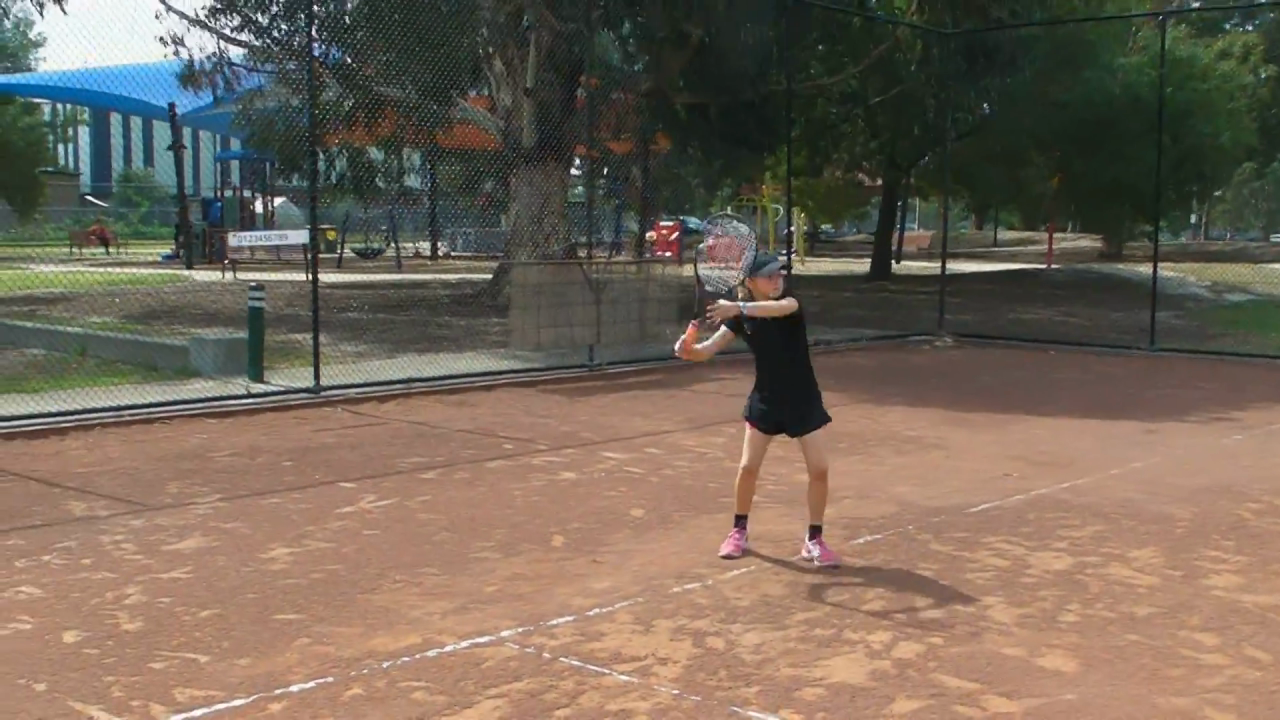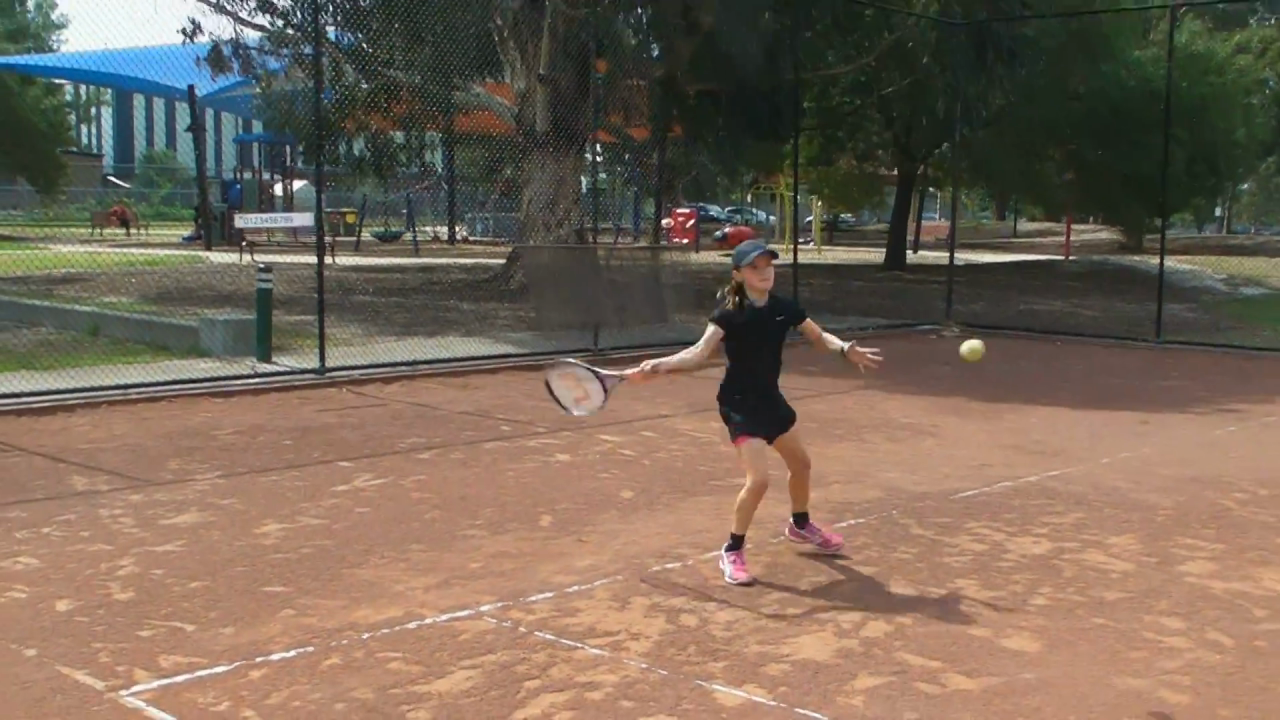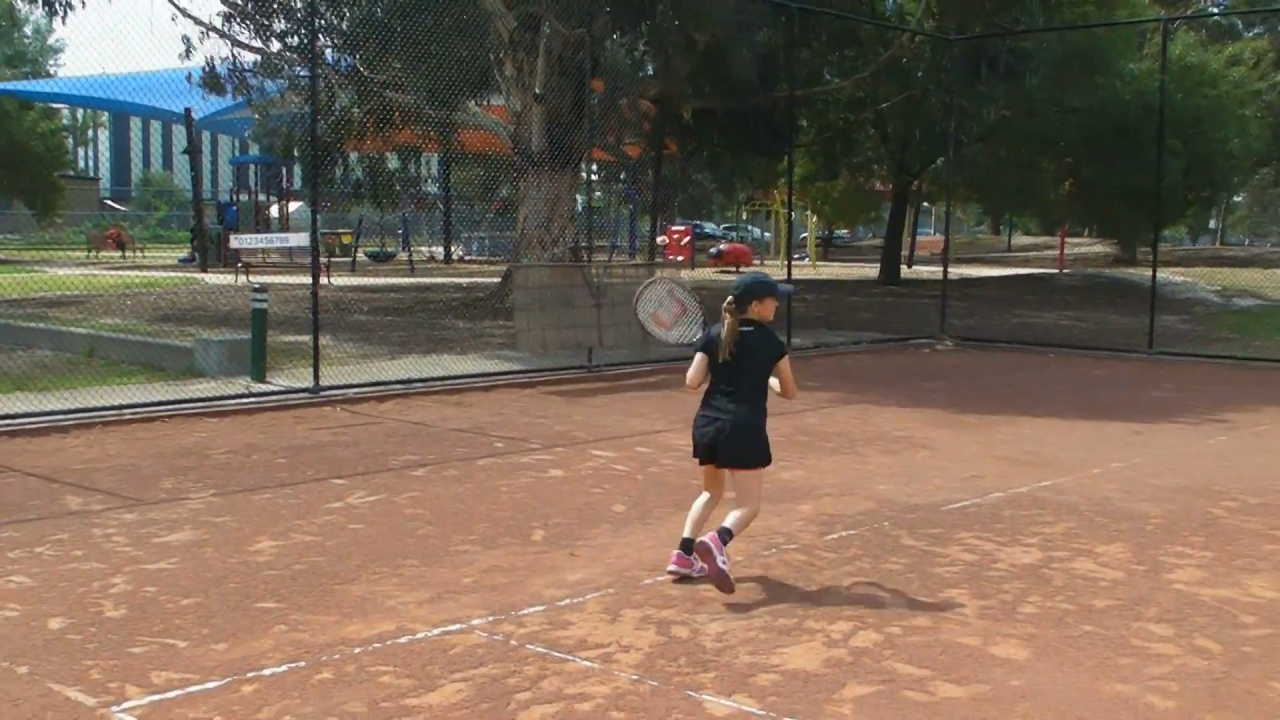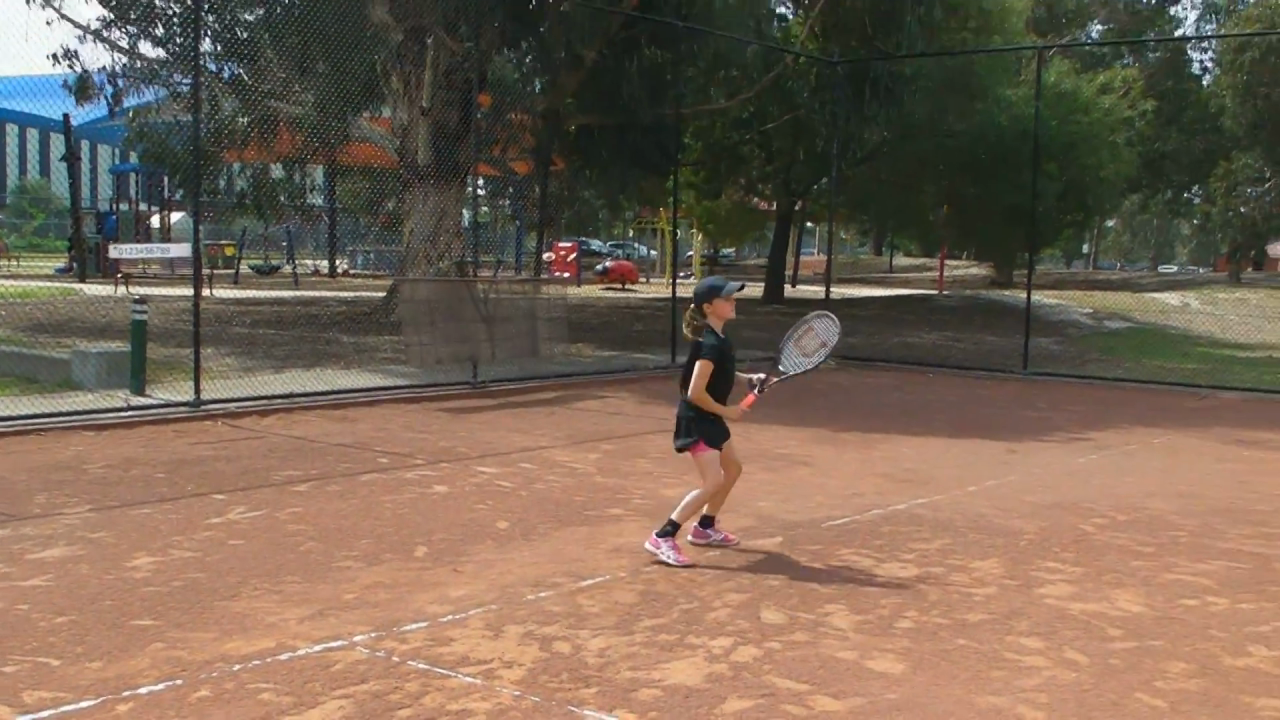
dt=0.7s
person 1, frame 1
left shoulder: (790, 304)
right shoulder: (738, 320)
left elbow: (778, 307)
right elbow: (708, 350)
left wrist: (740, 307)
right wrist: (688, 349)
left hip: (802, 398)
right hip: (764, 400)
left knee: (819, 470)
right knee: (748, 467)
left ankle: (814, 540)
right ankle: (739, 529)
person 1, frame 2
left shoulder: (783, 304)
right shoulder: (732, 309)
left elbow: (819, 335)
right elbow: (699, 353)
left wrist: (847, 348)
right wrist: (661, 365)
left hip: (769, 400)
right hip: (741, 404)
left knee: (801, 463)
right knee: (759, 480)
left ankle: (802, 525)
right ankle: (733, 551)
person 1, frame 3
left shoulder: (712, 335)
right shoulder: (771, 341)
left elbow: (692, 381)
right elbow: (790, 392)
left hip: (707, 422)
right hip: (744, 425)
left knee: (711, 491)
right knee: (748, 505)
left ankle: (683, 556)
right ankle: (716, 542)
person 1, frame 4
left shoulder: (720, 337)
right shoulder: (710, 344)
right elbow: (695, 393)
left wrist: (748, 379)
right wrist: (723, 411)
left hip: (710, 418)
right hip: (696, 419)
left knee: (732, 469)
right knee: (713, 483)
left ankle: (705, 527)
right ankle: (663, 537)
